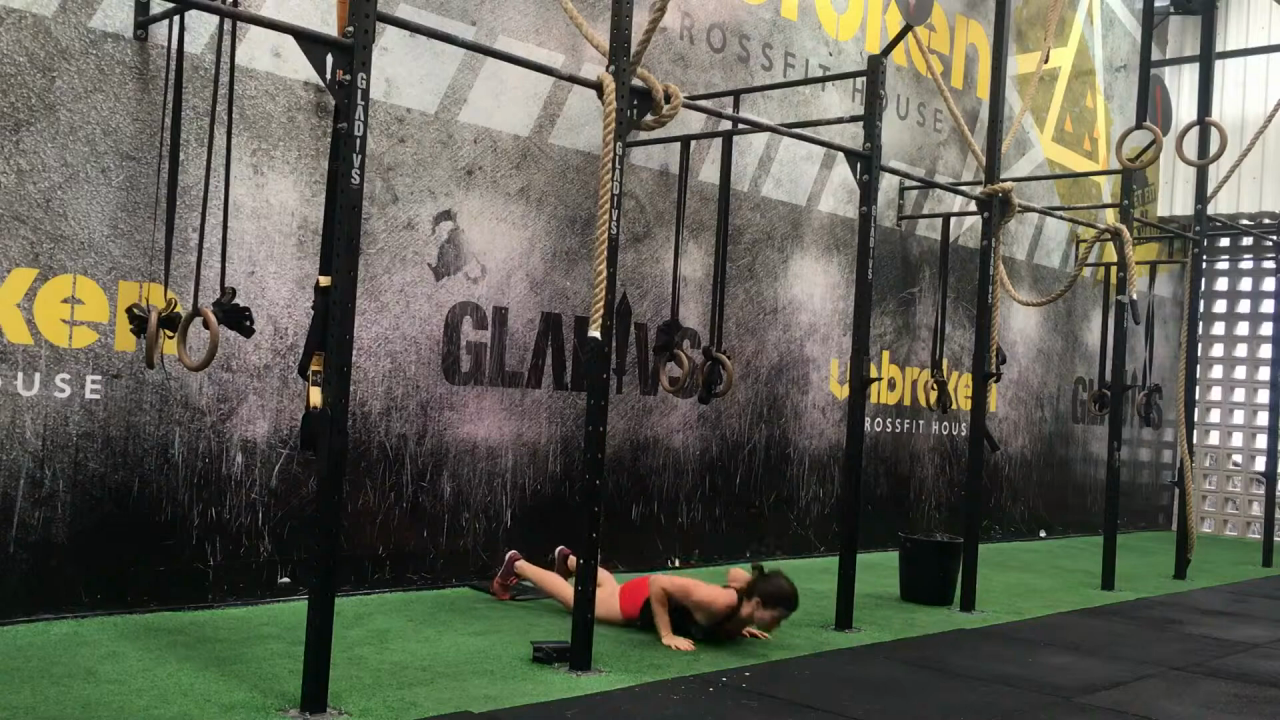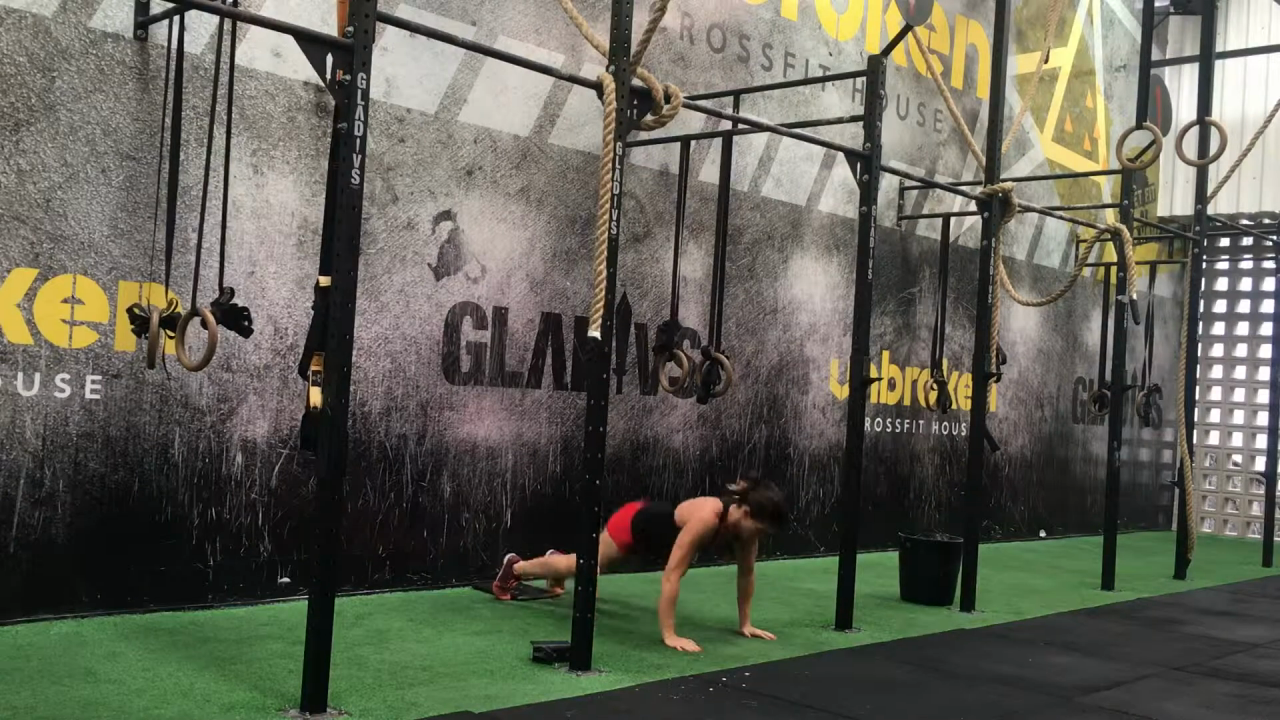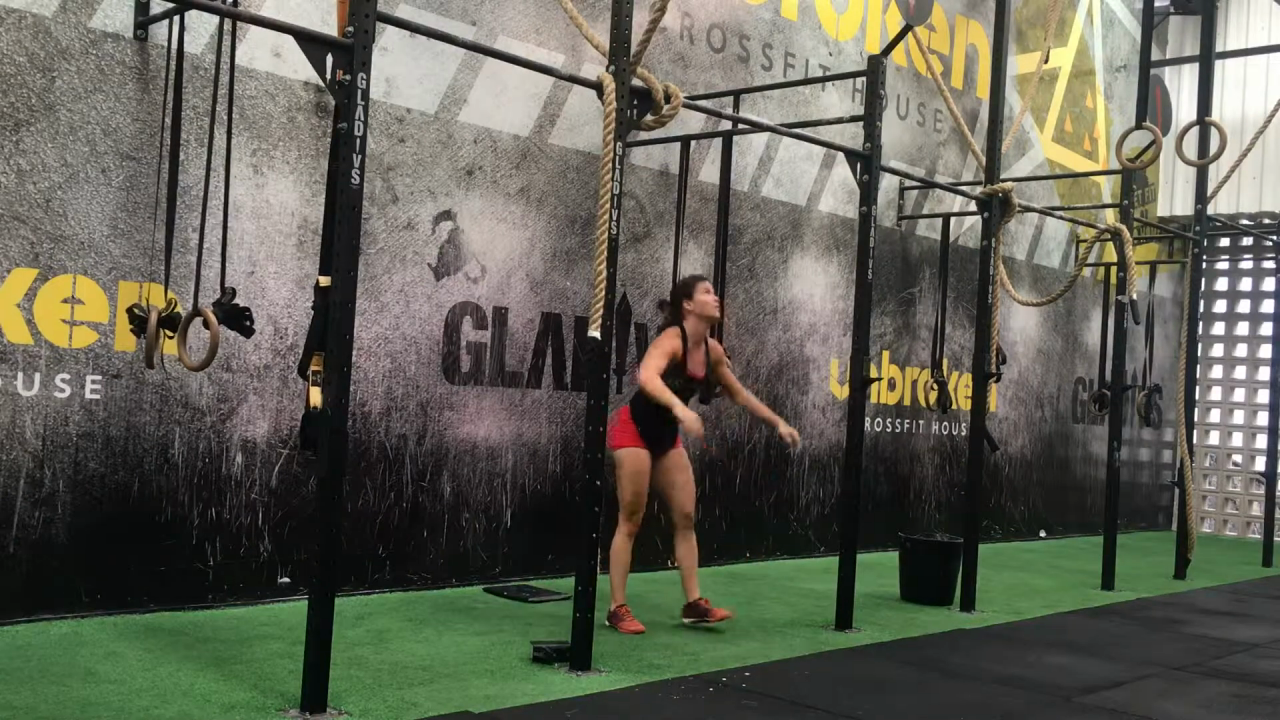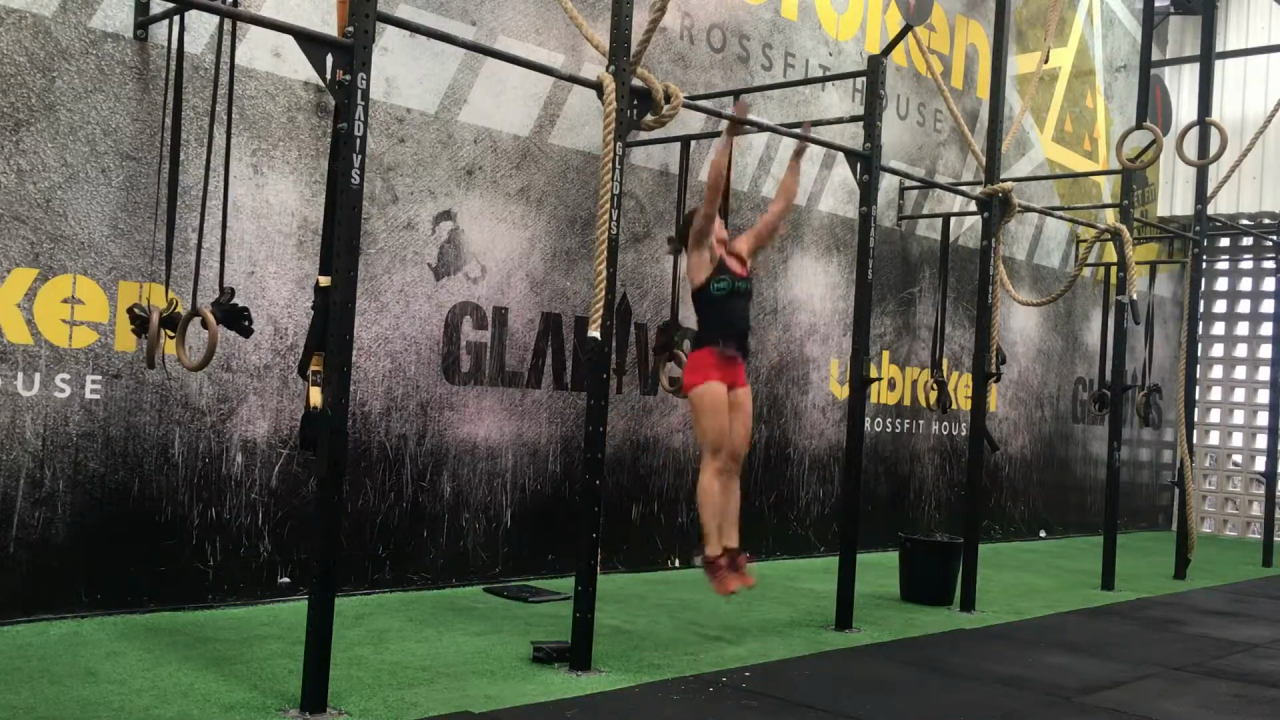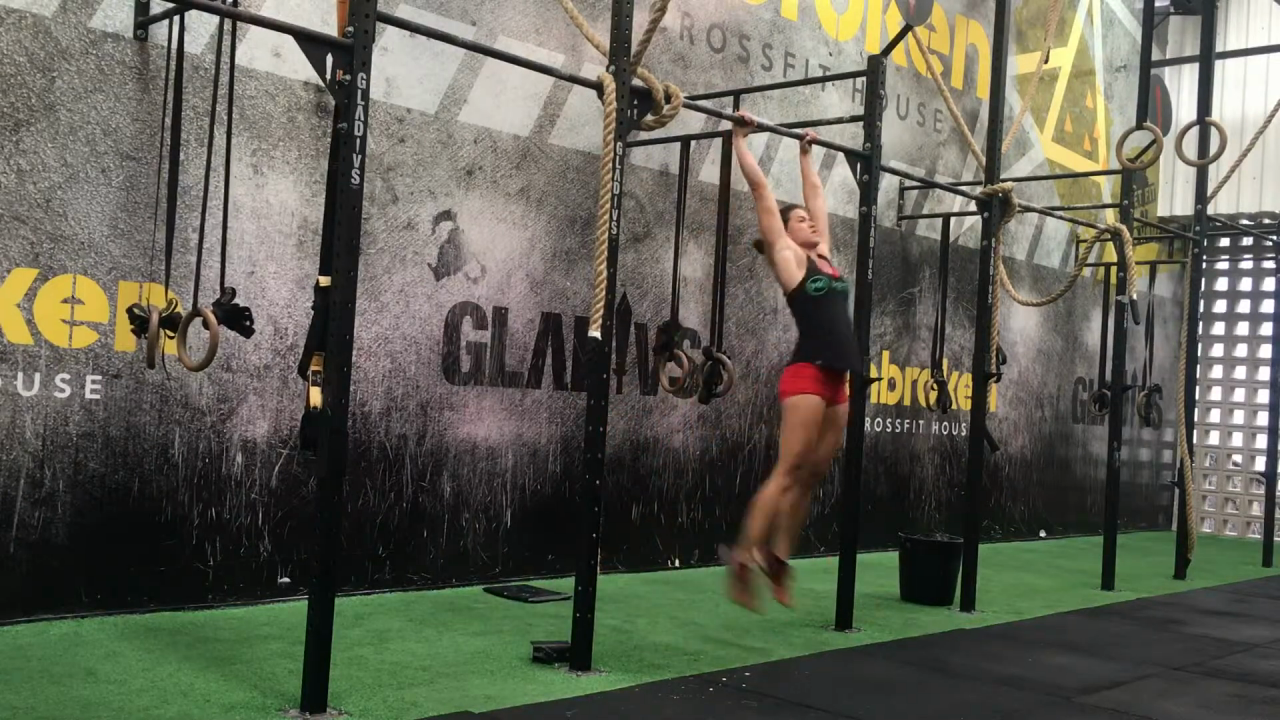
dt=1s
person 1, frame 1
left shoulder: (749, 595)
right shoulder: (720, 602)
left elbow: (737, 575)
right elbow: (657, 582)
left wrist: (741, 625)
right wrist: (667, 635)
left hip: (666, 597)
right hip: (640, 603)
left knee: (613, 587)
right knee: (576, 599)
left ankle: (568, 559)
right ankle: (517, 564)
person 1, frame 2
left shoulder: (744, 521)
right shoulder: (706, 518)
left elbow: (746, 573)
right elbow: (671, 575)
left wrist: (745, 623)
right wrist: (669, 635)
left hip: (655, 535)
right hip: (633, 525)
left knee: (594, 566)
left ankle: (560, 556)
right ankle: (515, 567)
person 1, frame 3
left shoulder: (713, 350)
right shoulder: (670, 340)
left elbow: (739, 393)
right elbow: (646, 377)
left wrist: (778, 423)
right wrist: (678, 407)
left hip: (666, 437)
right hip: (633, 431)
left knee: (686, 517)
right knee: (631, 520)
left ankle: (694, 602)
right ankle: (617, 608)
person 1, frame 4
left shoulder: (740, 253)
right shoulder: (699, 254)
left elbow: (781, 205)
right elbow: (711, 190)
left wrist: (797, 157)
right wrist: (729, 134)
left hip: (736, 368)
right hip: (707, 364)
left knee: (734, 463)
right knee: (716, 460)
left ankle: (730, 550)
right ankle: (713, 555)
person 1, frame 5
left shoulder: (823, 256)
right shoulder: (788, 256)
left elbow: (815, 196)
right elbow: (760, 190)
left wrist: (805, 154)
right wrist: (740, 140)
left hip: (834, 382)
right hip: (808, 375)
left knee: (810, 478)
right knee: (789, 475)
left ankle: (776, 558)
right ankle: (743, 556)
